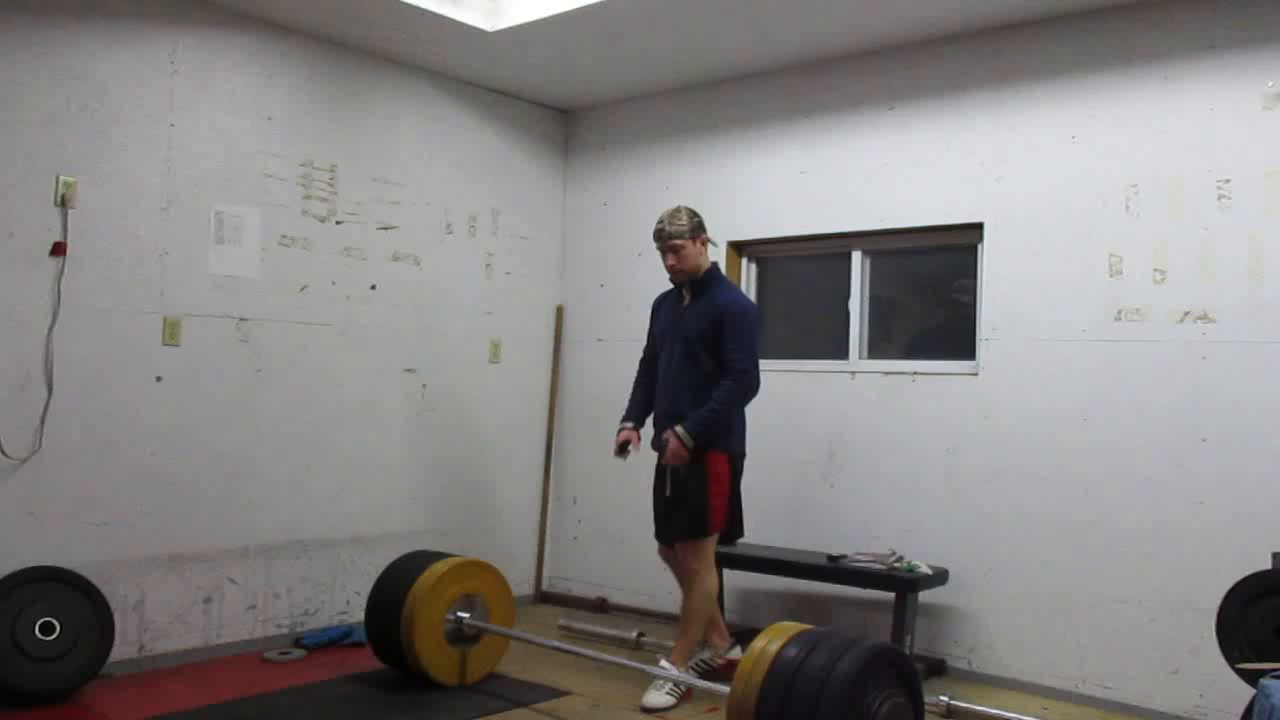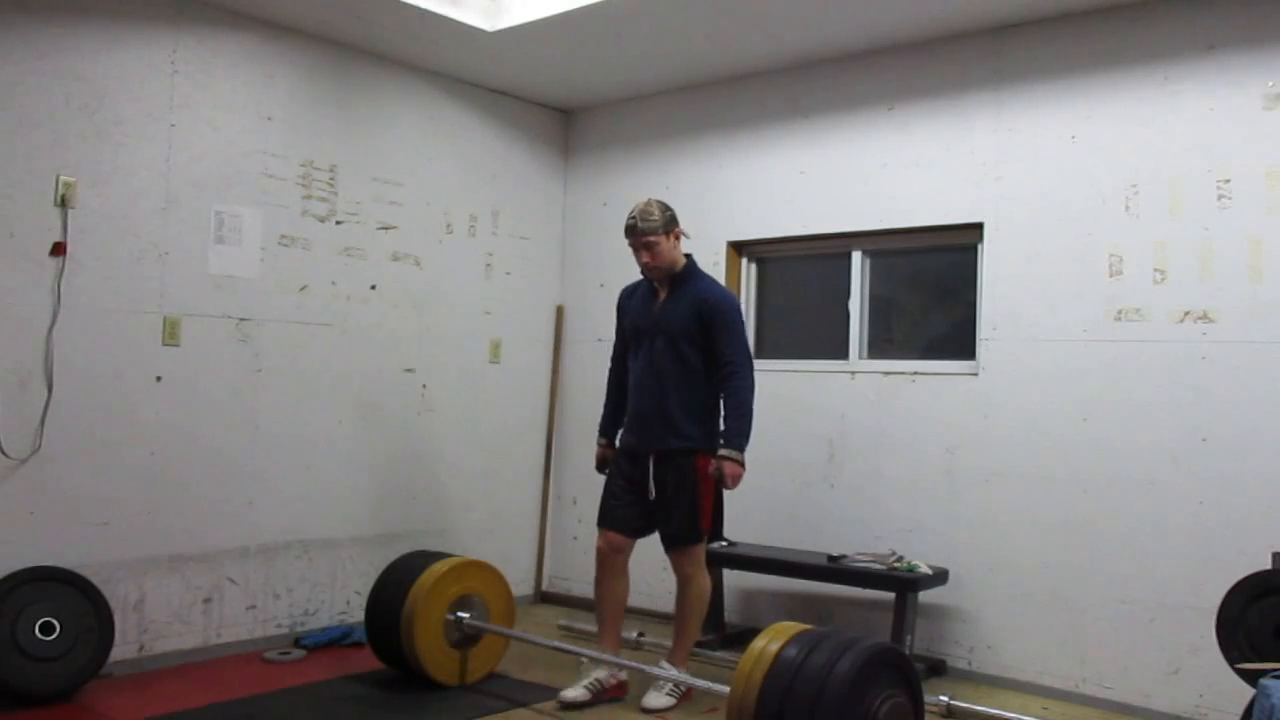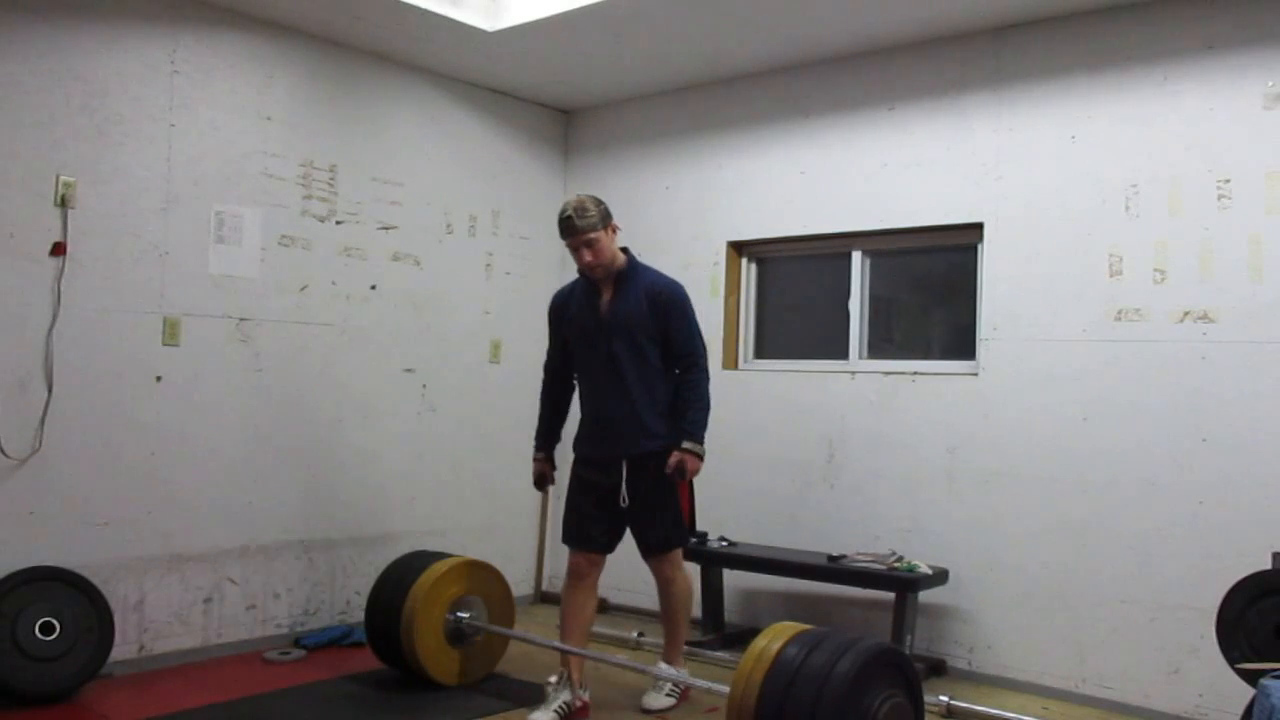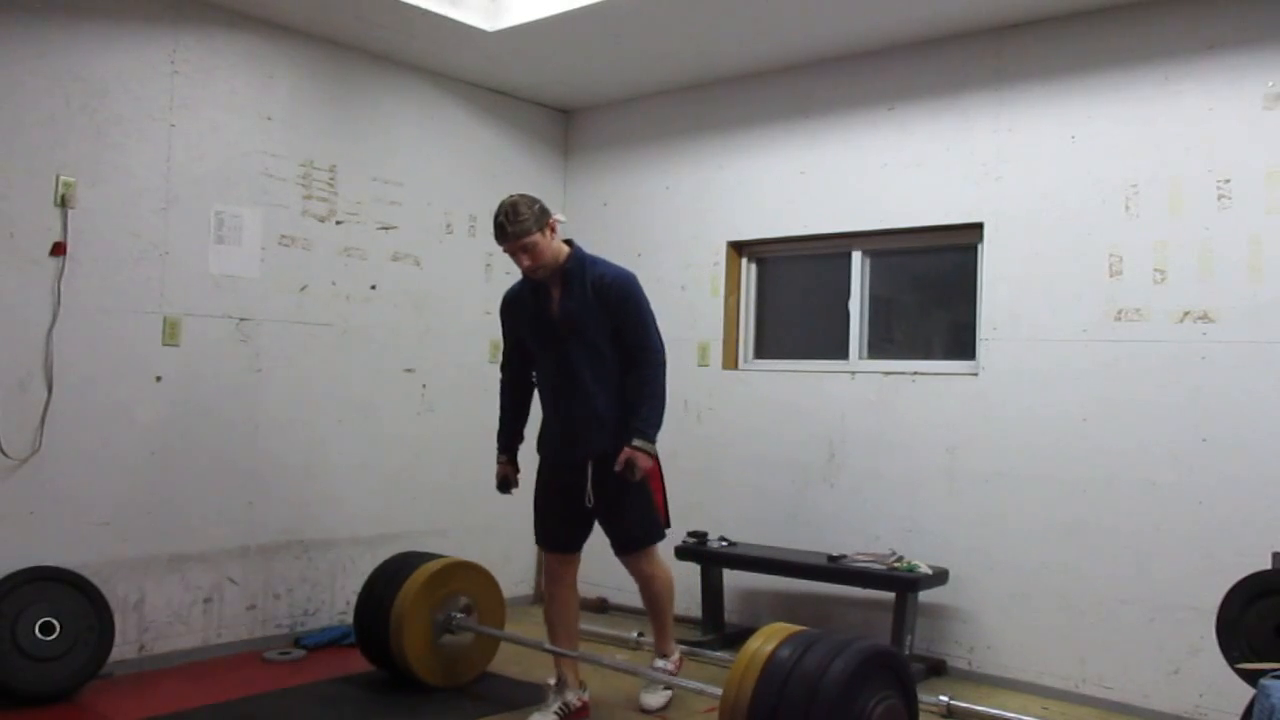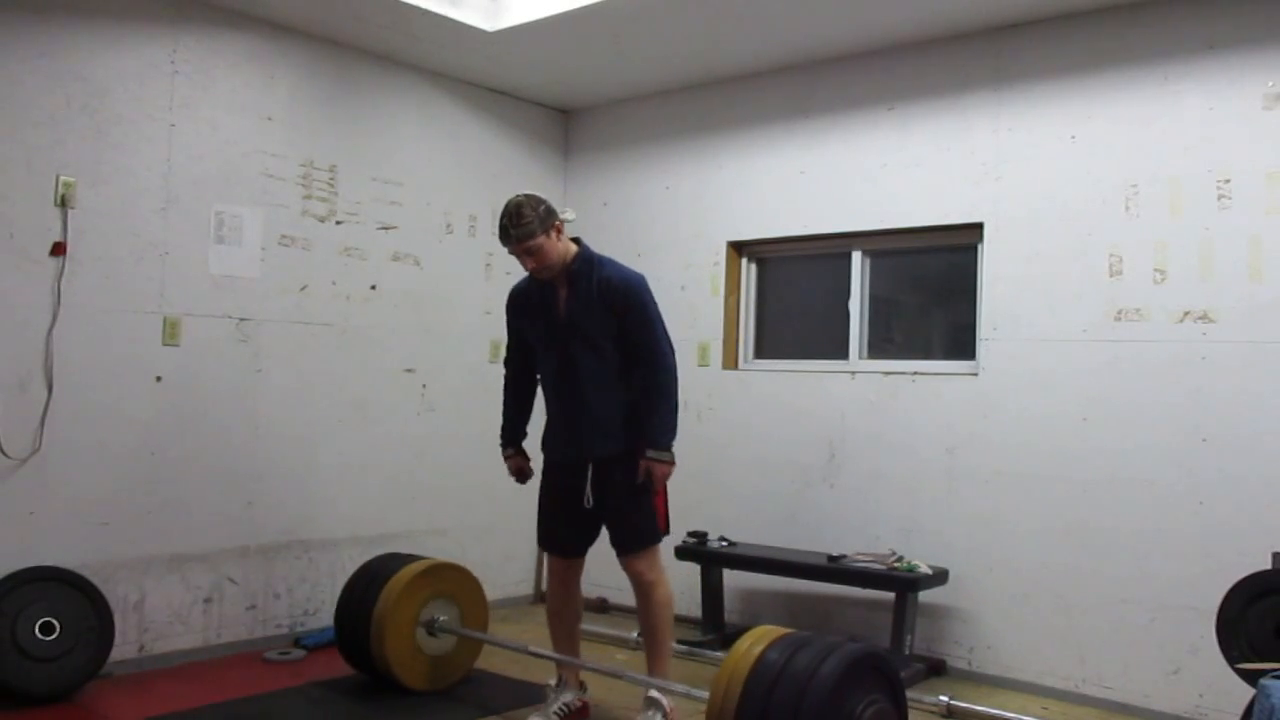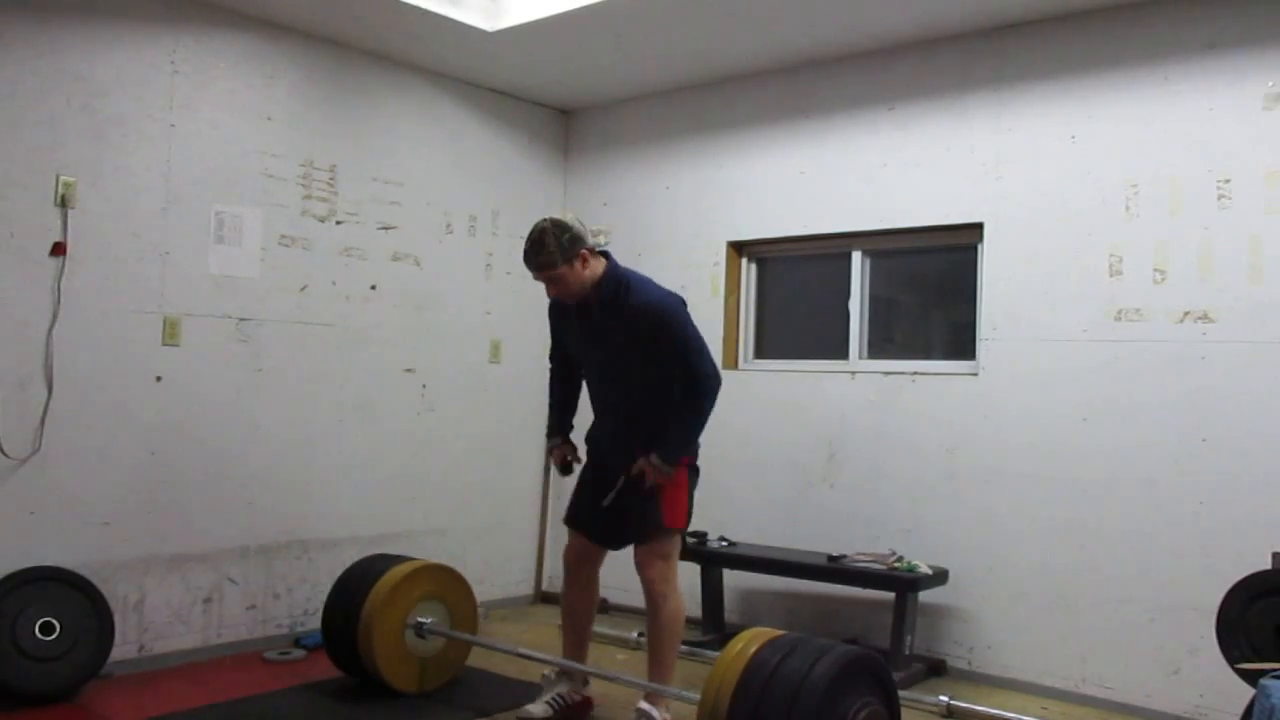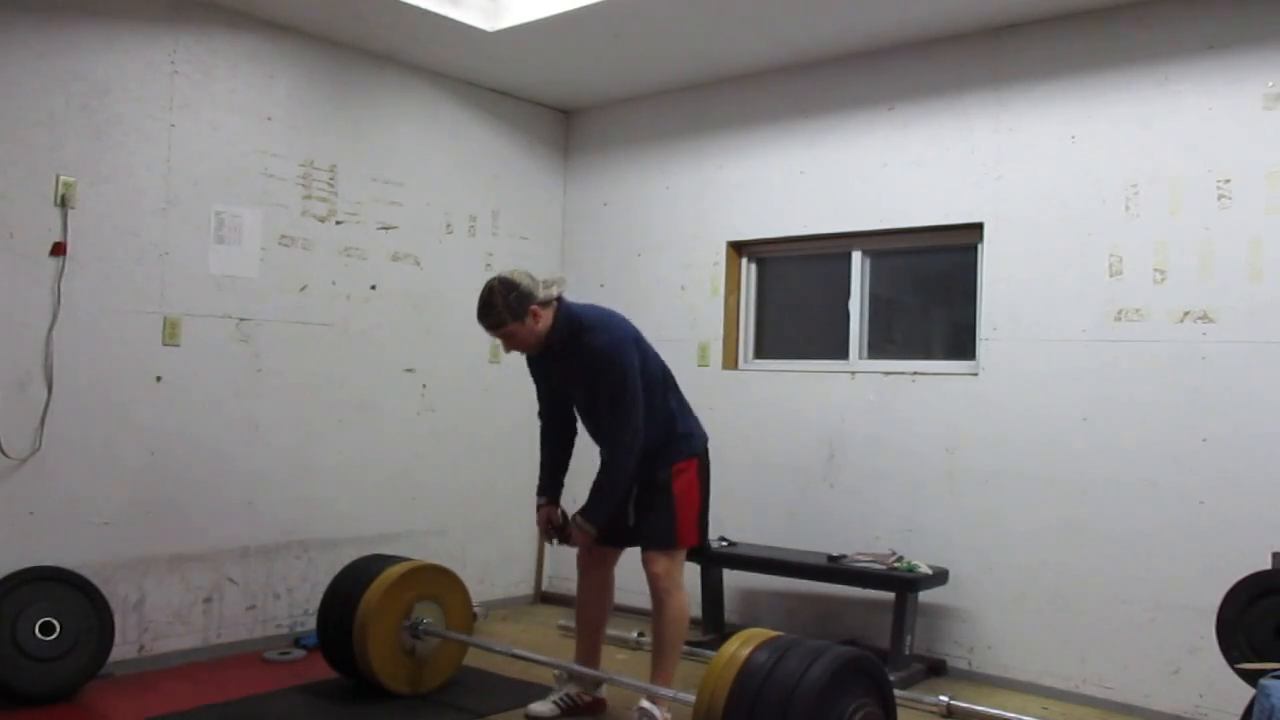
dt=0.4s
person 1, frame 1
left shoulder: (732, 305)
right shoulder: (664, 304)
left elbow: (742, 380)
right elbow: (649, 371)
left wrist: (689, 432)
right wrist: (632, 420)
left hip: (709, 453)
right hip: (671, 451)
left knee: (696, 556)
right knee: (673, 552)
left ankle: (677, 669)
right ankle: (719, 645)
person 1, frame 2
left shoulder: (713, 299)
right shoulder: (631, 298)
left elbow: (737, 377)
left wrist: (731, 449)
right wrist: (607, 434)
left hip: (688, 453)
right hip: (636, 447)
left knee: (688, 561)
right knee: (609, 547)
left ankle: (677, 671)
right ankle: (606, 667)
person 1, frame 3
left shoulder: (661, 292)
right shoulder: (566, 302)
left elbow: (694, 369)
right elbow: (558, 378)
left wrist: (690, 441)
right wrist: (543, 447)
left hip: (655, 453)
right hip: (594, 455)
left knee: (666, 562)
right knee: (581, 565)
left ankle: (673, 671)
person 1, frame 4
left shoulder: (613, 283)
right shoulder: (517, 301)
left elbow: (649, 363)
right elbow: (515, 378)
left wrist: (642, 439)
right wrist: (507, 449)
left hip: (620, 449)
right hip: (559, 452)
left knee: (642, 559)
right knee: (556, 564)
left ankle: (666, 658)
person 1, frame 5
left shoulder: (621, 285)
right shoulder: (523, 298)
left elbow: (660, 367)
right elbow: (519, 373)
left wrist: (659, 444)
right wrist: (512, 440)
left hip: (626, 453)
right hip: (564, 454)
left knee: (643, 567)
right knee: (561, 568)
person 1, frame 6
left shoulder: (652, 305)
right shoulder: (565, 308)
left elbow: (703, 382)
left wrist: (667, 455)
right wrist: (559, 433)
left hip: (663, 454)
right hip: (608, 451)
left knee: (656, 570)
right knee: (579, 557)
person 1, frame 7
left shoulder: (604, 338)
right shoulder: (545, 351)
left elbow: (626, 435)
right elbow: (557, 424)
left wrist: (591, 516)
right wrist: (548, 498)
left hip: (674, 454)
right hip: (627, 457)
left knee: (661, 568)
right knee: (593, 558)
